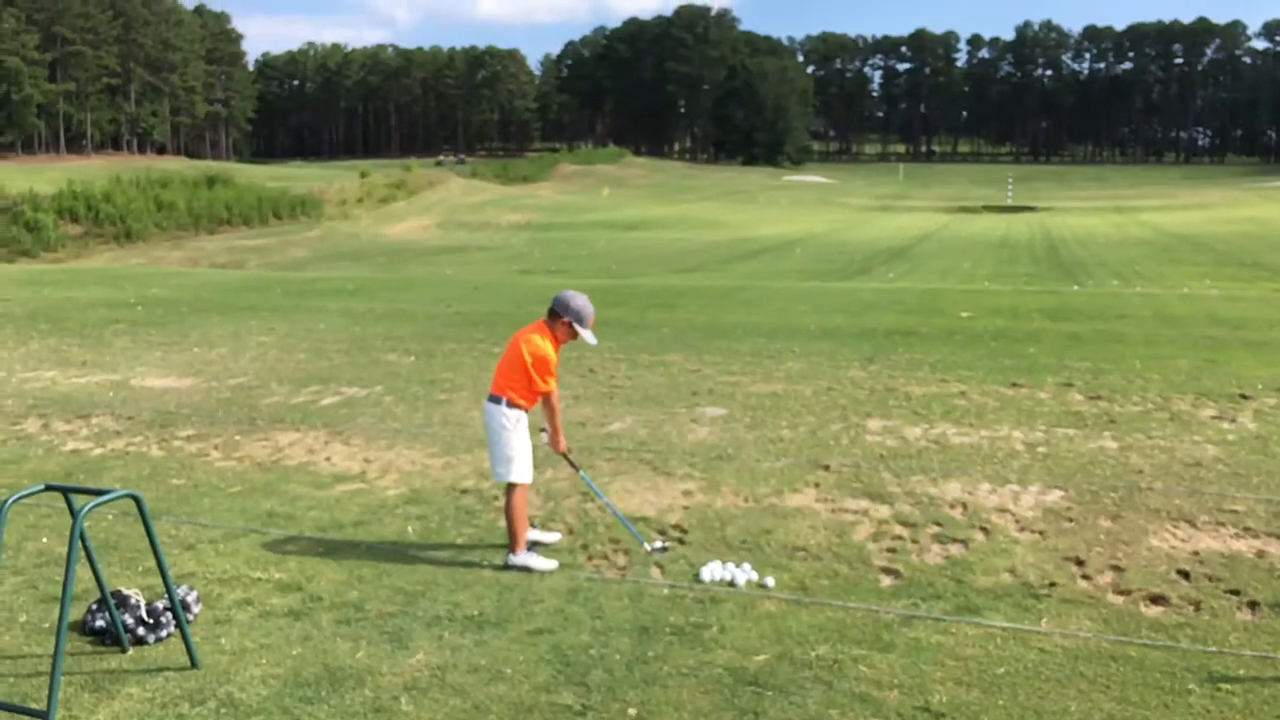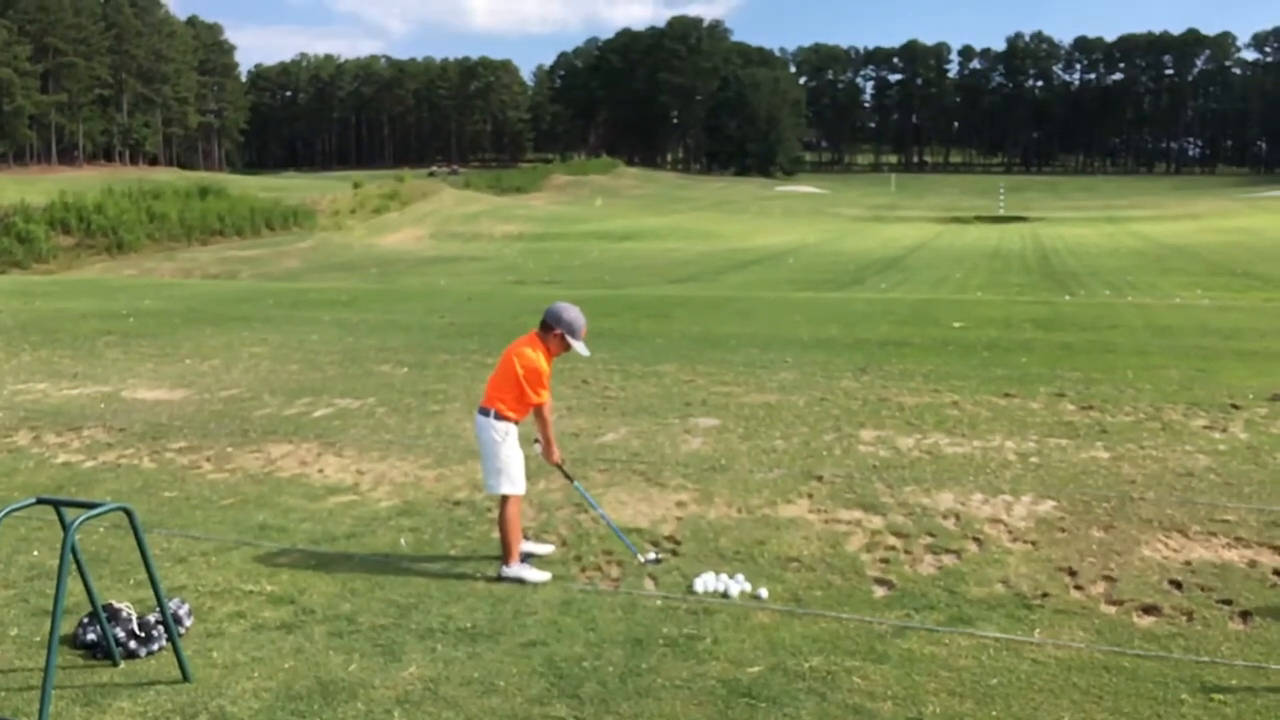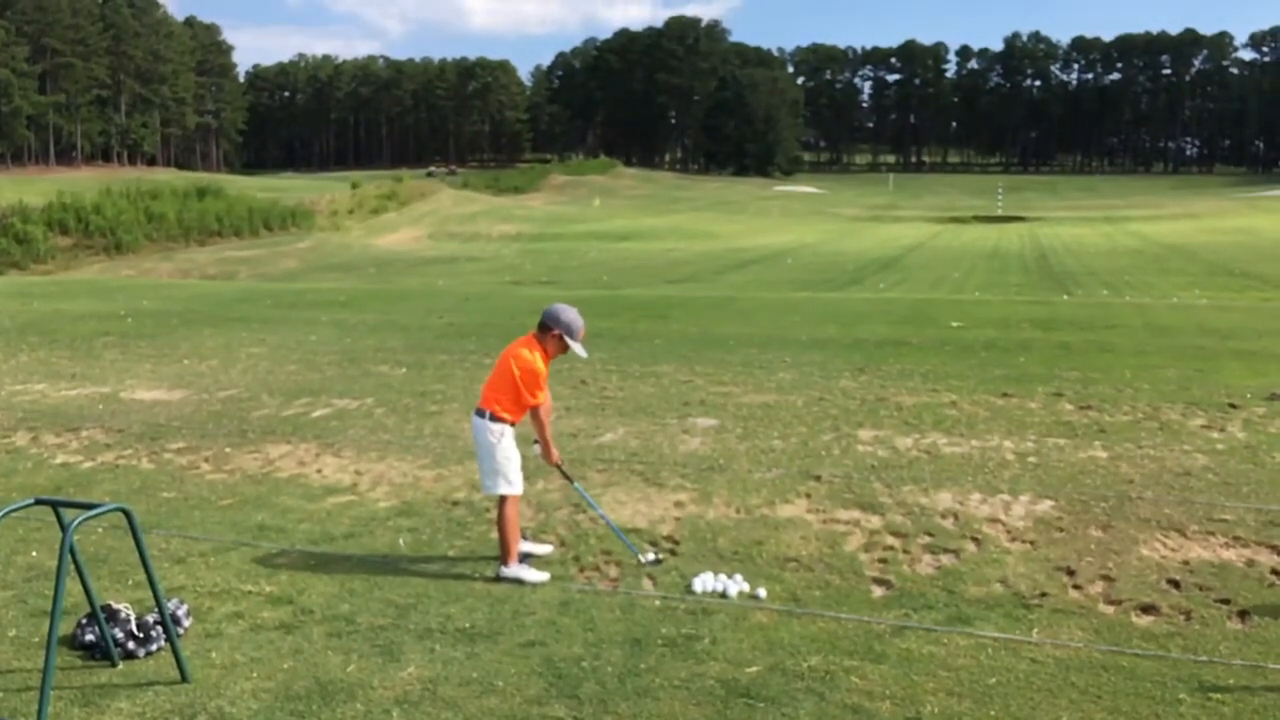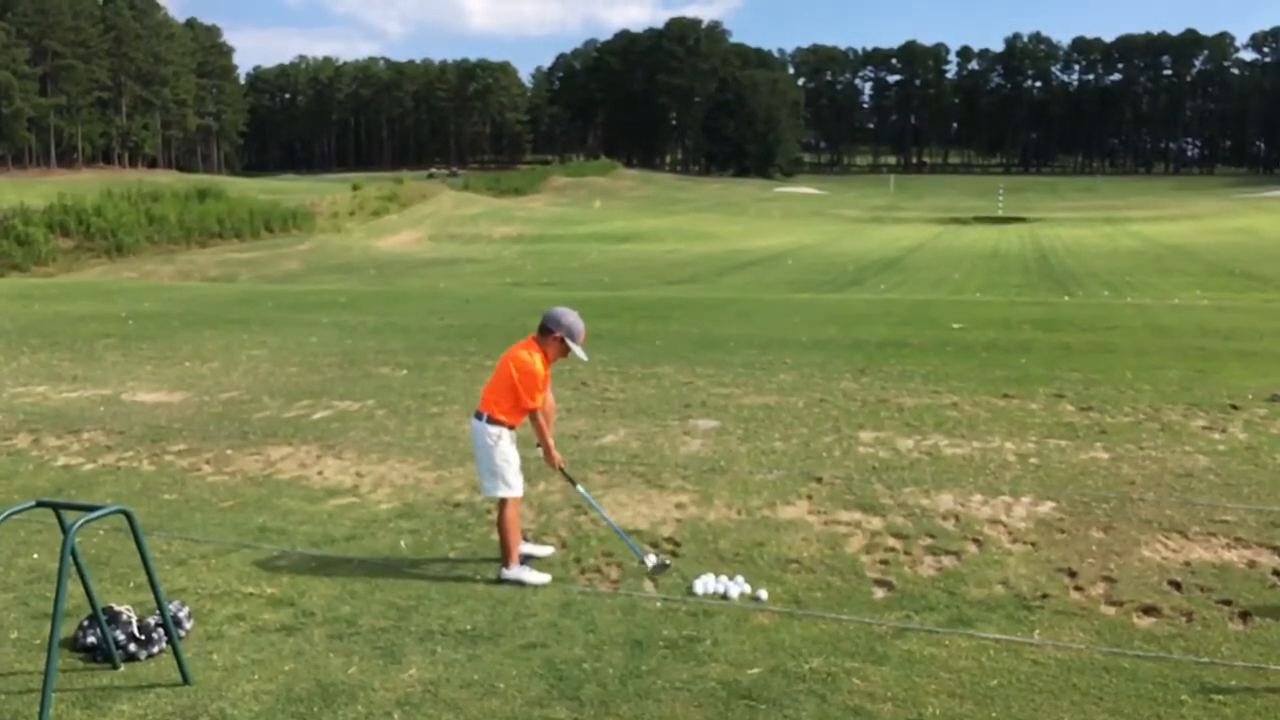
dt=0.7s
person 1, frame 1
left shoulder: (538, 334)
right shoulder: (542, 347)
left elbow: (547, 391)
right elbow: (549, 398)
left wrist: (552, 429)
right wrist: (557, 435)
left hip: (508, 408)
right hip: (507, 411)
left knee: (521, 476)
right knee: (518, 481)
left ankle: (523, 530)
right ankle: (518, 552)
person 1, frame 2
left shoulder: (533, 346)
right shoulder: (533, 359)
left elbow: (543, 401)
right elbow: (541, 410)
left wrist: (547, 441)
right wrist: (550, 446)
left hip: (500, 421)
right hip: (498, 424)
left knee: (515, 488)
right knee: (511, 493)
left ankle: (517, 542)
right ankle: (511, 564)
person 1, frame 3
left shoulder: (533, 348)
right shoulder: (530, 360)
left elbow: (544, 398)
right elbow: (537, 411)
left wrist: (546, 442)
right wrist: (548, 447)
left hip: (498, 422)
right hip: (495, 425)
left knee: (513, 488)
right knee: (509, 493)
left ankle: (515, 542)
right ankle: (510, 564)
person 1, frame 4
left shoulder: (537, 352)
right shoulder: (529, 362)
left elbow: (547, 398)
right elbow: (535, 414)
left wrist: (549, 442)
right wrist: (549, 450)
left hip: (500, 425)
right hip: (493, 428)
left knee: (514, 489)
right knee: (509, 495)
left ankle: (516, 543)
right ankle: (511, 566)
